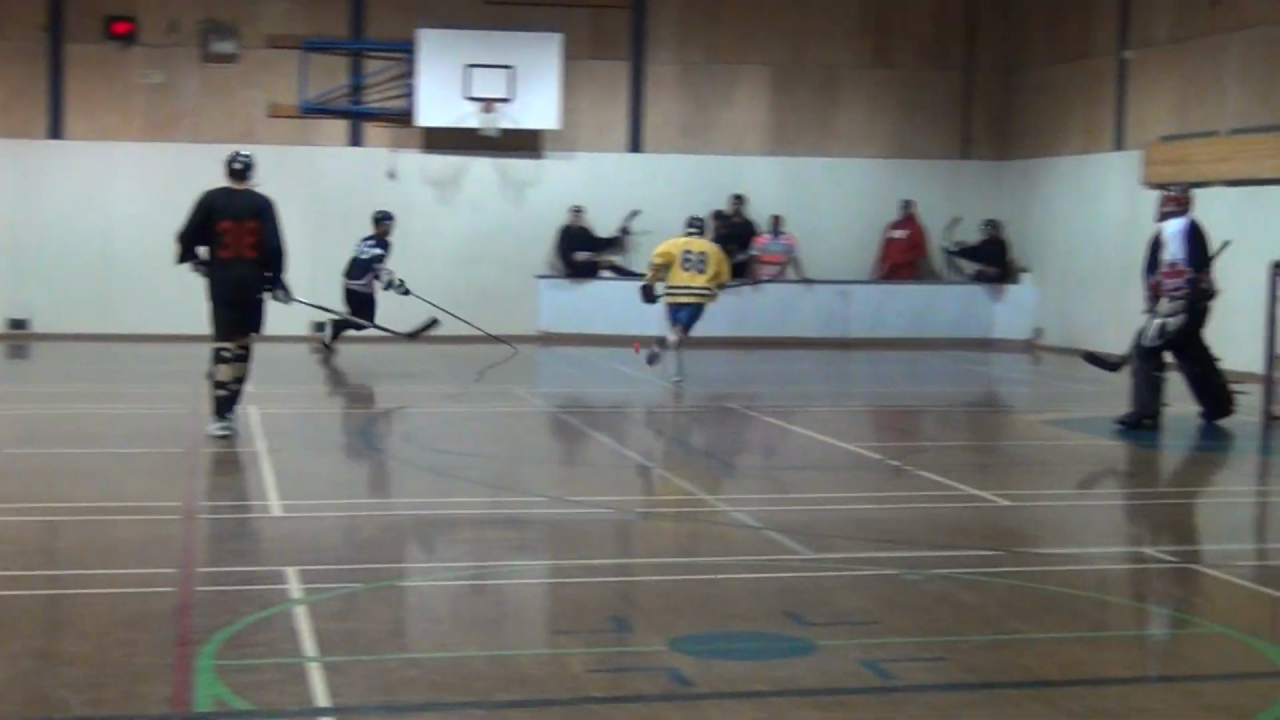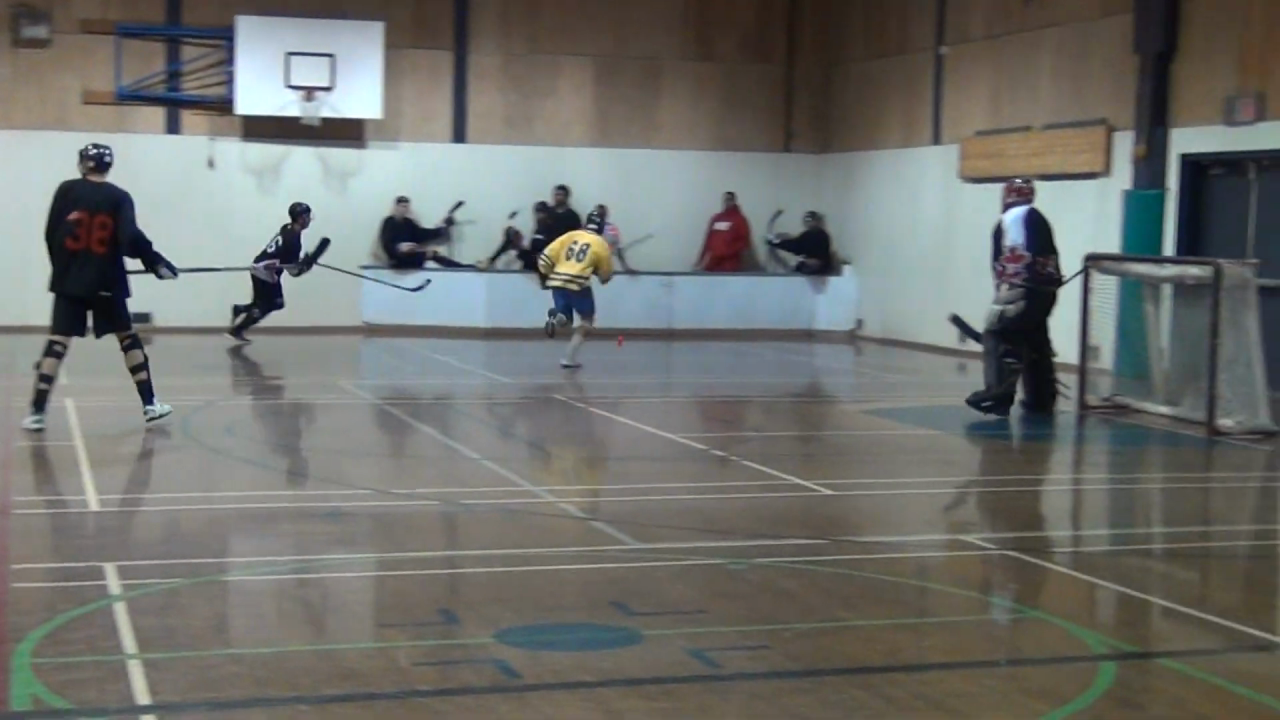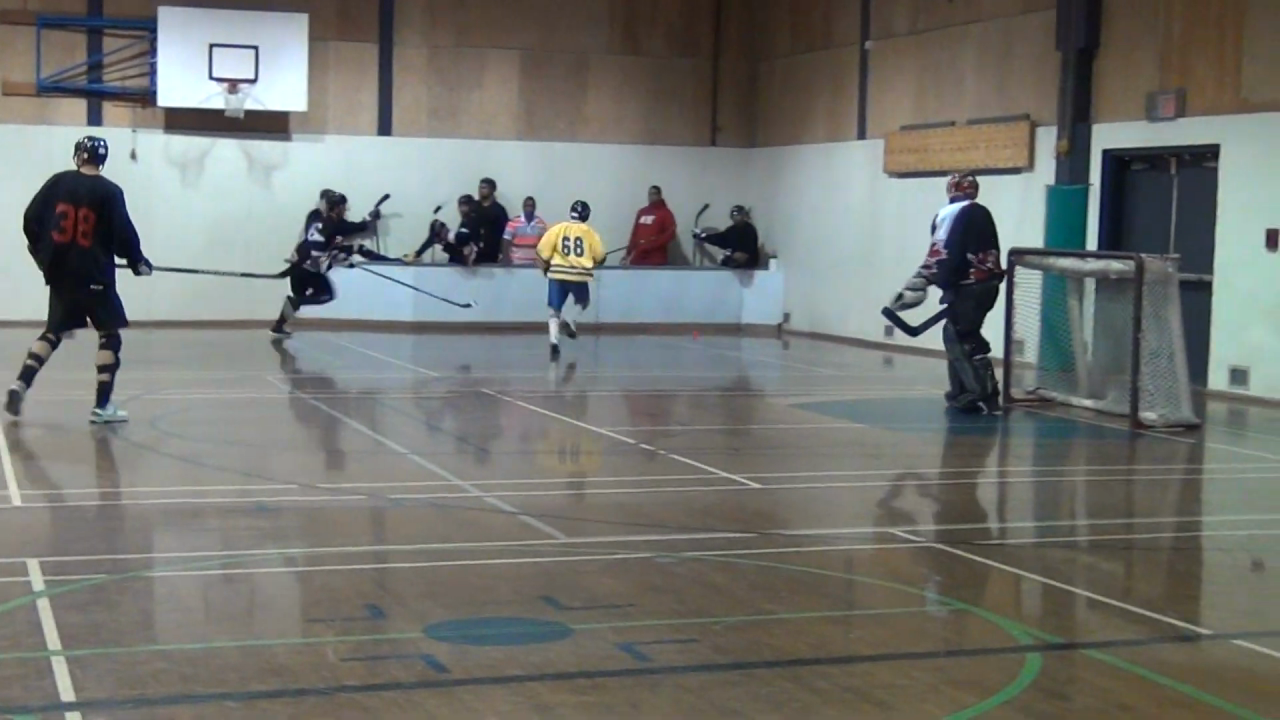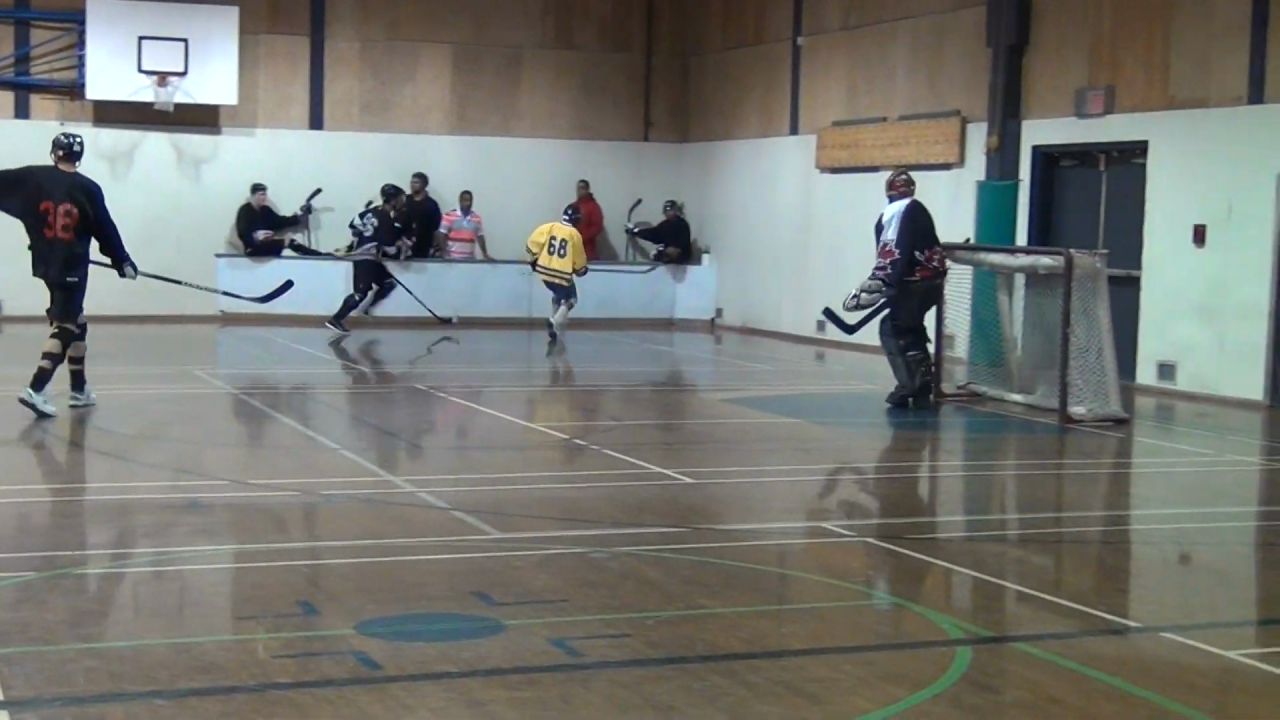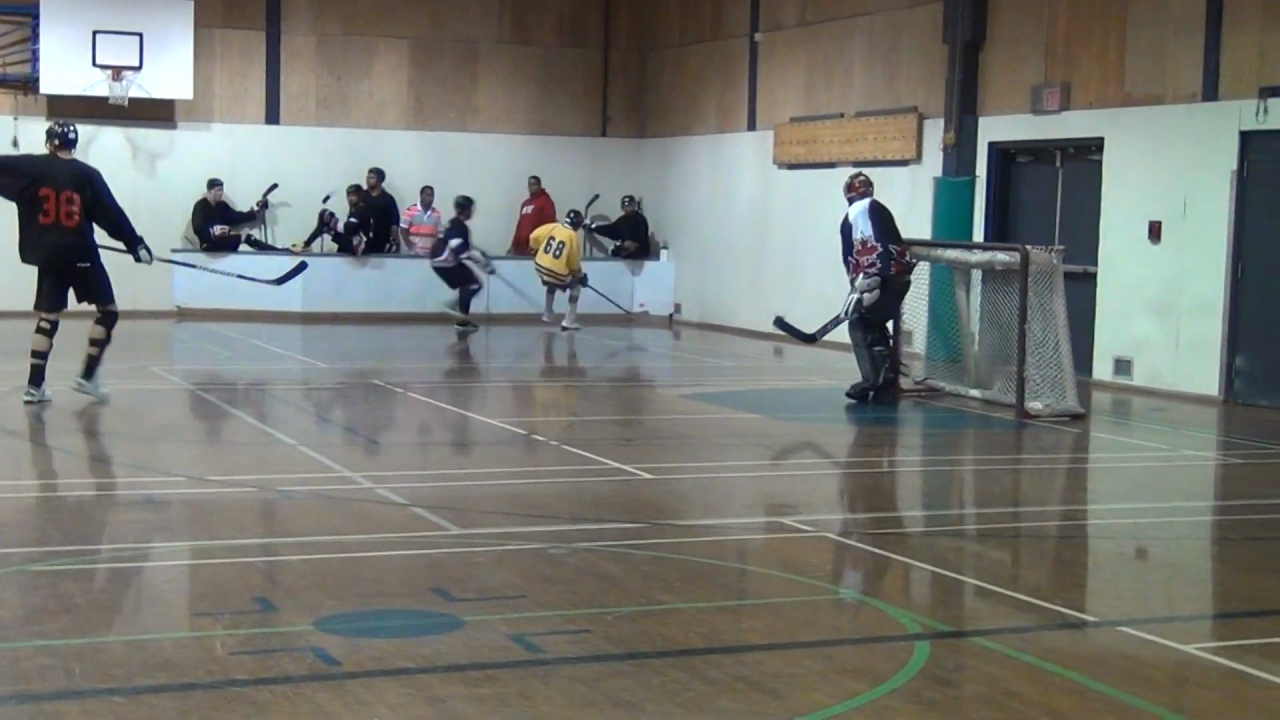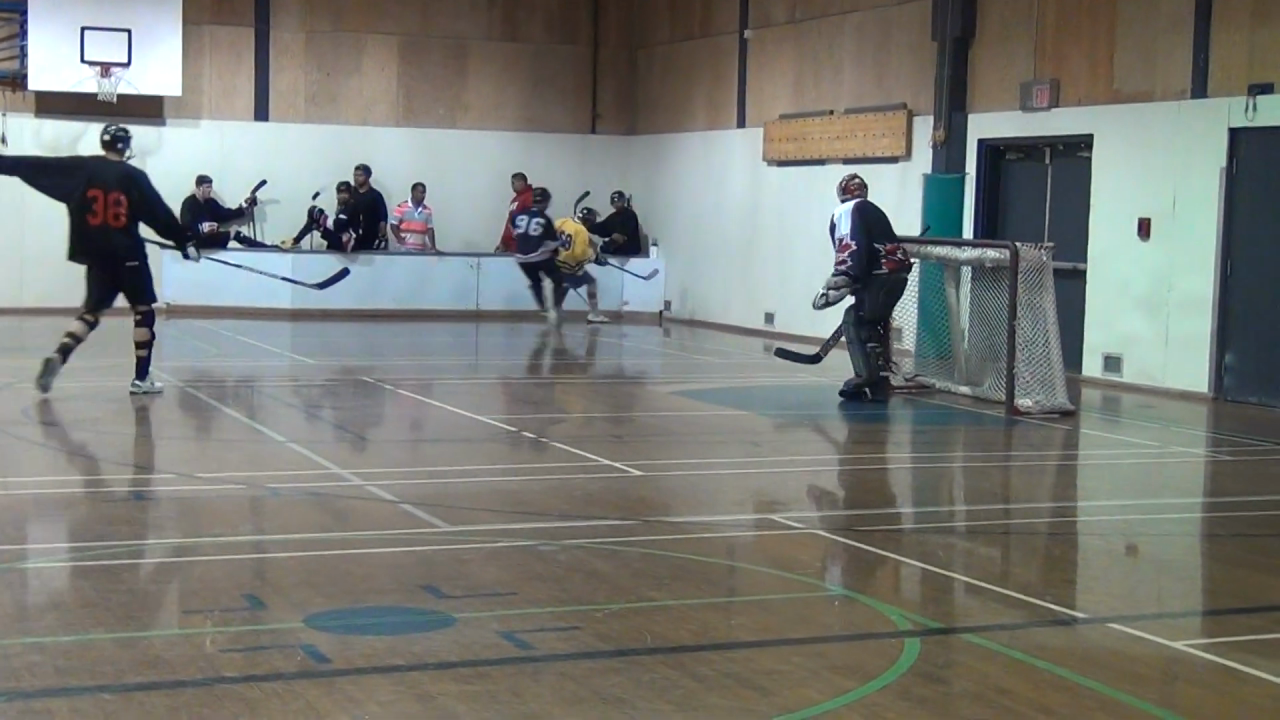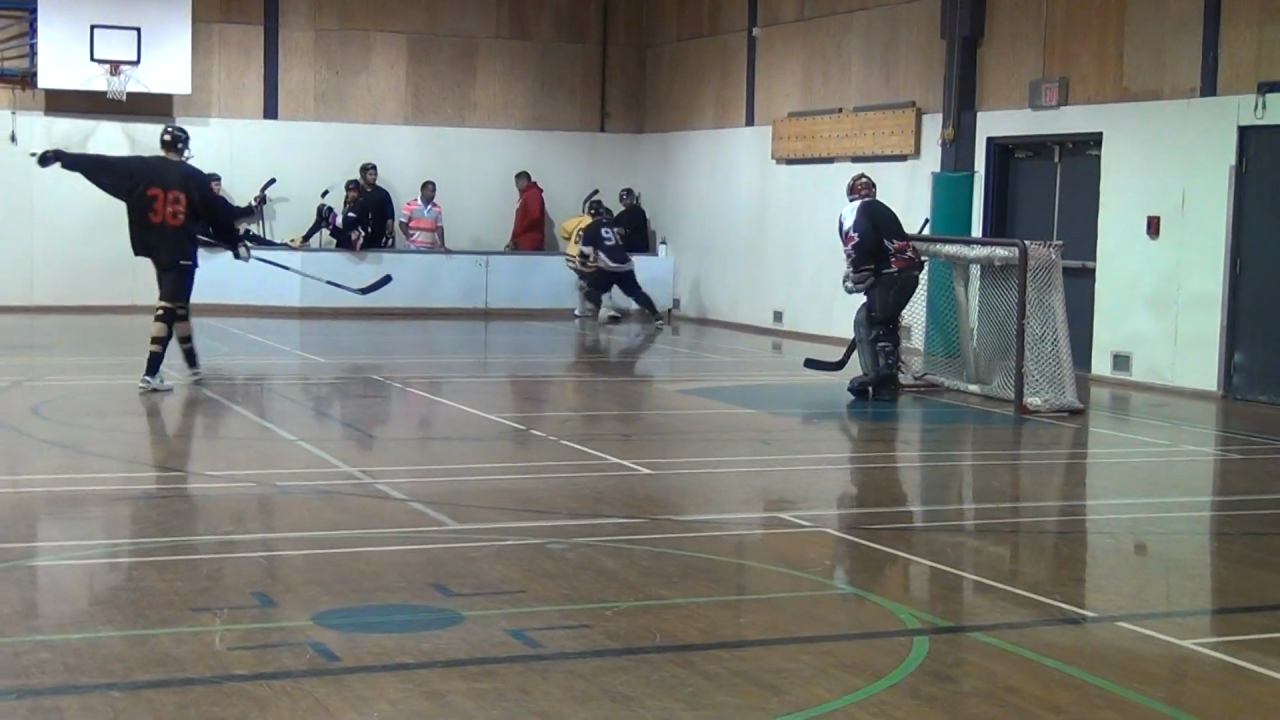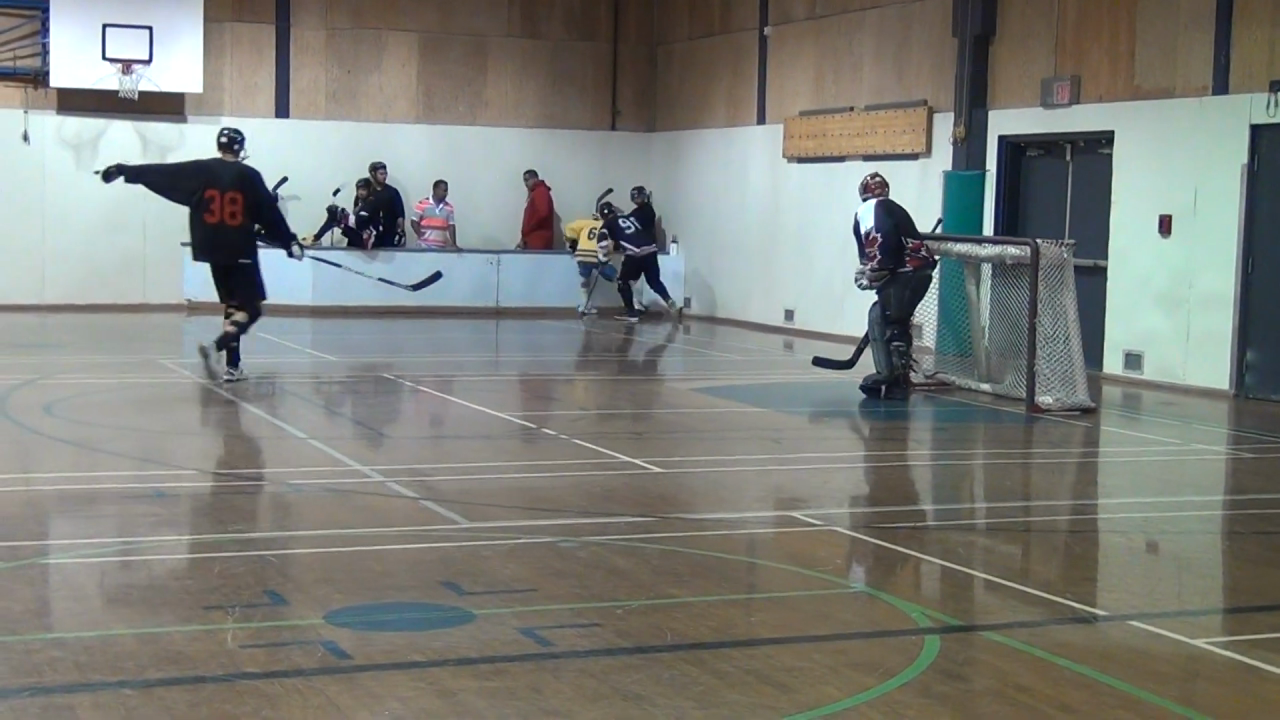
dt=0.3s
person 1, frame 1
left shoulder: (212, 199)
right shoulder: (262, 203)
left elbow: (188, 237)
right elbow: (273, 246)
left wrist: (193, 258)
right wrist: (276, 281)
left hip: (223, 284)
right hip: (253, 285)
left knee: (224, 346)
right knee: (243, 344)
left ankle: (221, 417)
right ankle: (228, 410)
person 1, frame 2
left shoulder: (67, 190)
right shoulder: (119, 197)
left elbow: (52, 234)
right elbow: (131, 239)
left wrist: (63, 267)
right wrist: (156, 262)
left hip: (71, 279)
right hip: (107, 280)
left knee: (58, 341)
right knee: (127, 337)
left ankle: (36, 412)
right ankle: (150, 405)
person 1, frame 3
left shoulder: (58, 181)
right shoulder: (110, 191)
left elbow: (31, 219)
right elbow: (123, 234)
left wrist: (39, 251)
right wrist: (137, 260)
left hip: (60, 270)
right hip: (95, 274)
left knee: (54, 332)
right knee: (111, 335)
left ankle: (21, 384)
right ankle: (102, 406)
person 1, frame 4
left shoulder: (35, 177)
right shoulder: (88, 188)
right elbow: (105, 230)
right wrist: (122, 261)
left hip: (47, 264)
right hip: (72, 266)
left knee: (72, 323)
right knee: (65, 329)
left ankle: (79, 390)
right ankle: (35, 390)
person 1, frame 5
left shoulder: (31, 167)
right shoulder: (87, 175)
right elbow: (111, 214)
right wrist: (135, 244)
left hip: (47, 256)
right hip: (80, 254)
left knee: (48, 317)
right knee: (108, 311)
left ankle: (34, 386)
right ankle: (87, 377)
person 1, frame 6
left shoulder: (81, 168)
right shoulder: (134, 177)
left elbow: (40, 166)
right elbow: (160, 214)
right wrist: (184, 241)
left hip: (97, 255)
right hip: (128, 254)
left knee: (90, 312)
right knee: (143, 311)
left ankle: (56, 358)
right ankle: (141, 378)
person 1, frame 7
left shoulder: (142, 167)
right shoulder: (193, 177)
left elbow: (100, 163)
right elbow: (216, 214)
left wrist: (60, 156)
right wrist: (235, 243)
left hip: (156, 249)
right hip: (181, 251)
left knee: (178, 306)
right knee: (168, 308)
left ankle: (193, 365)
right ankle: (150, 374)
person 1, frame 8
left shoulder: (200, 170)
right shoulder: (249, 175)
left elbow: (162, 171)
right elbow: (269, 213)
left wrist: (124, 170)
right wrist: (289, 241)
left hip: (215, 249)
right hip: (241, 250)
left knee: (231, 305)
right knee: (251, 306)
left ankle: (232, 367)
right ankle: (213, 347)
person 2, frame 1
left shoulder: (1173, 229)
right shoulder: (1191, 229)
left elbow: (1176, 272)
left wrist: (1168, 309)
left hip: (1176, 306)
right hip: (1194, 303)
left knee: (1147, 351)
right knee: (1194, 355)
left ankle: (1145, 414)
right ankle: (1219, 405)
person 2, frame 2
left shoulder: (1013, 218)
right shoulder: (1037, 218)
left elbow: (1016, 259)
left wrist: (1007, 297)
left hip: (1030, 290)
right hip: (1044, 288)
left knee: (1000, 336)
right knee: (1035, 342)
left ankle: (998, 395)
right ankle: (1041, 398)
person 2, frame 3
left shoulder: (952, 214)
right shoulder: (982, 213)
left elbow: (941, 254)
left wrist: (917, 284)
left hip: (970, 286)
right hip: (987, 283)
left knee: (962, 337)
right knee: (961, 335)
left ankle: (984, 395)
right ankle: (961, 390)
person 2, frame 4
left shoulder: (896, 212)
right shoulder: (918, 210)
left elbow: (891, 254)
left wrist: (870, 288)
left hip: (914, 282)
right hip: (930, 280)
left knee: (895, 331)
right knee: (908, 330)
left ankle: (914, 390)
right ankle: (920, 383)
person 2, frame 5
left shoulder: (859, 211)
right shoulder: (877, 209)
left elbow: (869, 250)
left wrist: (864, 287)
right wrist: (863, 285)
left hip: (887, 278)
right hip: (895, 276)
left knee: (862, 326)
right knee: (873, 327)
left ankle: (876, 384)
right ankle: (886, 384)
person 2, frame 6
left shoulder: (847, 211)
right shoulder: (872, 211)
left elbow: (849, 248)
left wrist: (837, 283)
left hip: (881, 276)
right hip: (895, 273)
left knee: (856, 322)
right knee: (871, 324)
left ankle: (869, 380)
right ankle: (877, 381)
person 2, frame 7
left shoulder: (854, 210)
right shoulder: (882, 210)
left elbow: (856, 241)
left wrist: (858, 275)
right wrist: (864, 274)
left hip: (892, 275)
right hip: (906, 271)
left knee: (868, 321)
right knee: (883, 323)
left ankle: (875, 377)
right ankle: (887, 381)
person 2, frame 8
left shoulder: (869, 209)
right shoulder: (892, 209)
left elbow: (880, 238)
left wrist: (875, 272)
right wrist: (869, 271)
left hip: (905, 273)
right hip: (918, 271)
left knee: (882, 320)
right knee: (895, 322)
left ankle: (888, 376)
right ankle: (898, 379)
